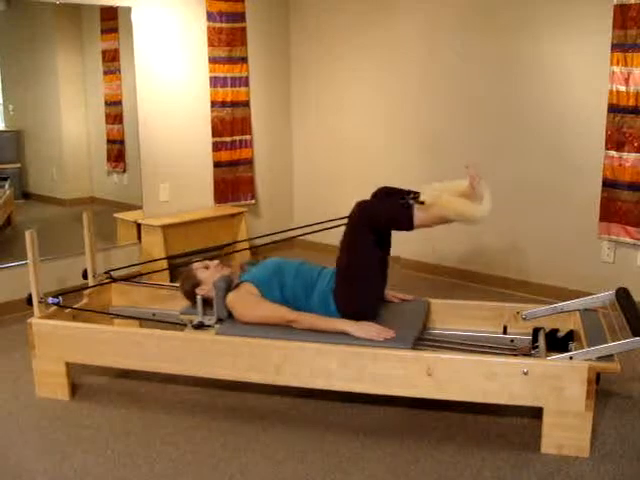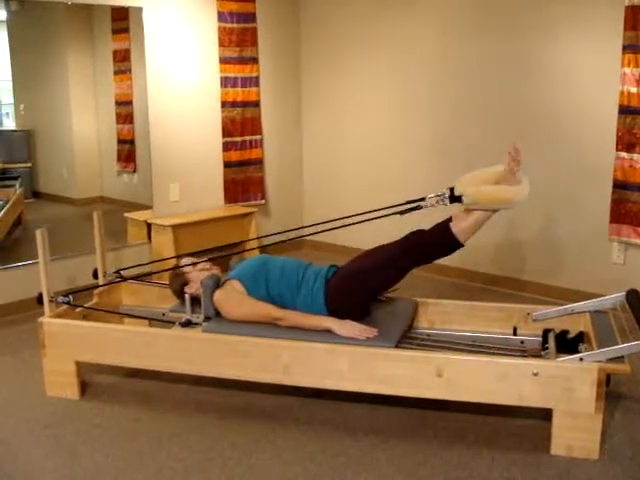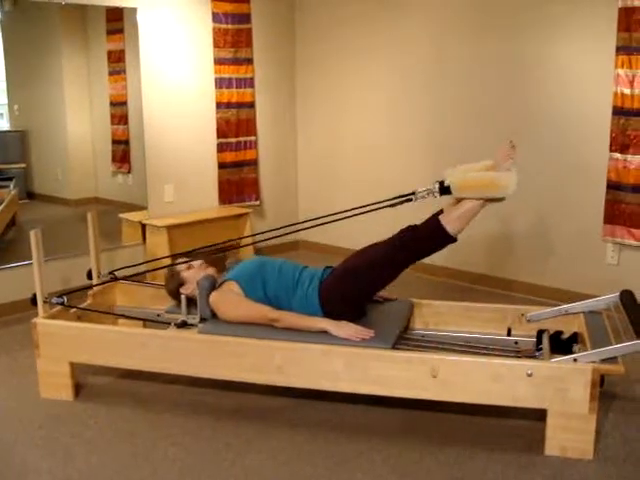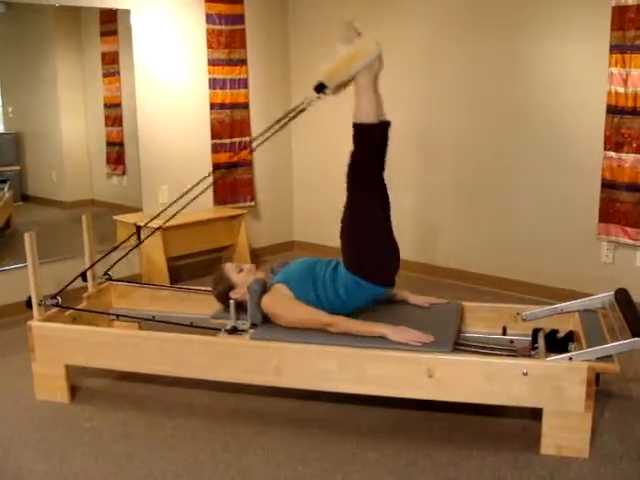
dt=1s
person 1, frame 1
left shoulder: (252, 276)
right shoulder: (237, 300)
right elbow: (293, 318)
left wrist: (378, 290)
right wrist: (351, 326)
left hip: (336, 284)
right hip: (348, 303)
left knee: (383, 197)
right knee: (365, 211)
left ankle: (454, 202)
right ankle: (455, 210)
person 1, frame 2
left shoulder: (241, 274)
right shoulder: (224, 298)
right elbow: (278, 315)
left wrist: (374, 284)
right wrist: (334, 323)
left hip: (334, 279)
right hip: (334, 299)
left knee: (419, 243)
right knee: (412, 248)
person 1, frame 3
left shoulder: (236, 275)
right shoulder: (220, 300)
right elbow: (274, 316)
left wrist: (368, 288)
right wrist: (330, 324)
left hip: (328, 281)
right hip: (329, 300)
left knee: (410, 240)
right knee: (406, 245)
person 1, frame 4
left shoulder: (280, 281)
right shoulder: (272, 303)
right elbow: (329, 322)
right wrist: (388, 330)
left hip: (363, 275)
right hip: (365, 275)
